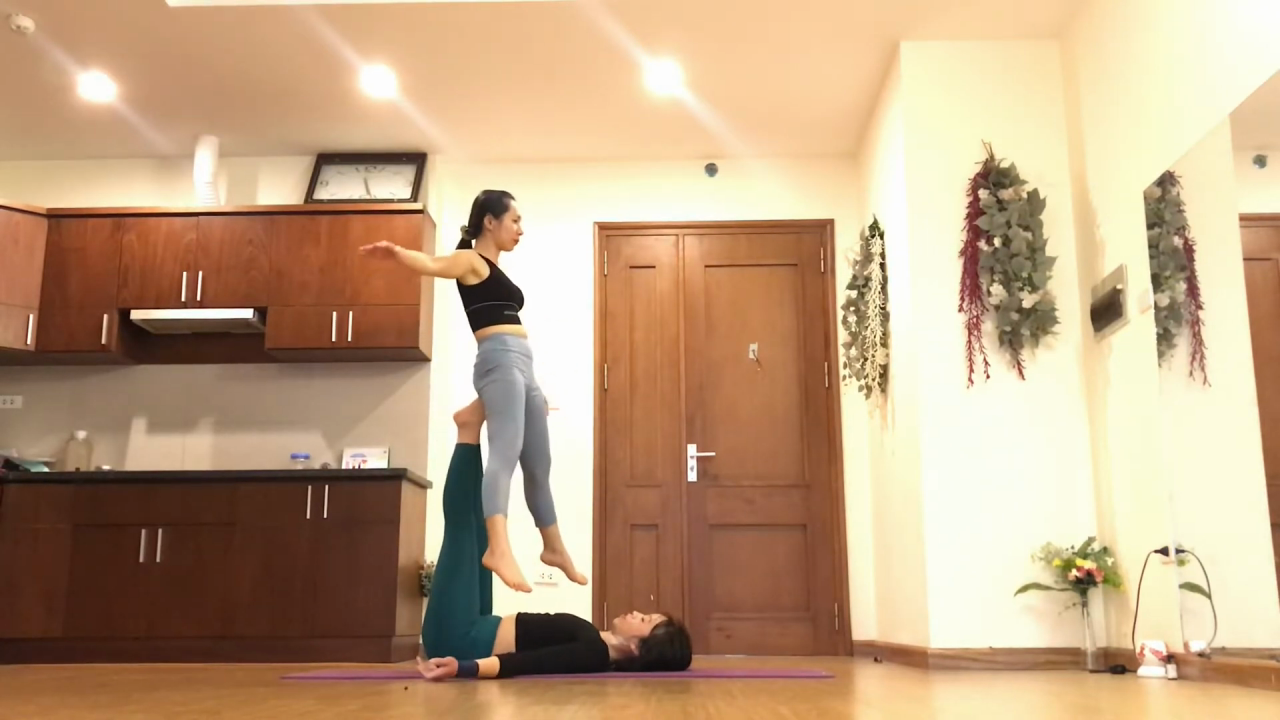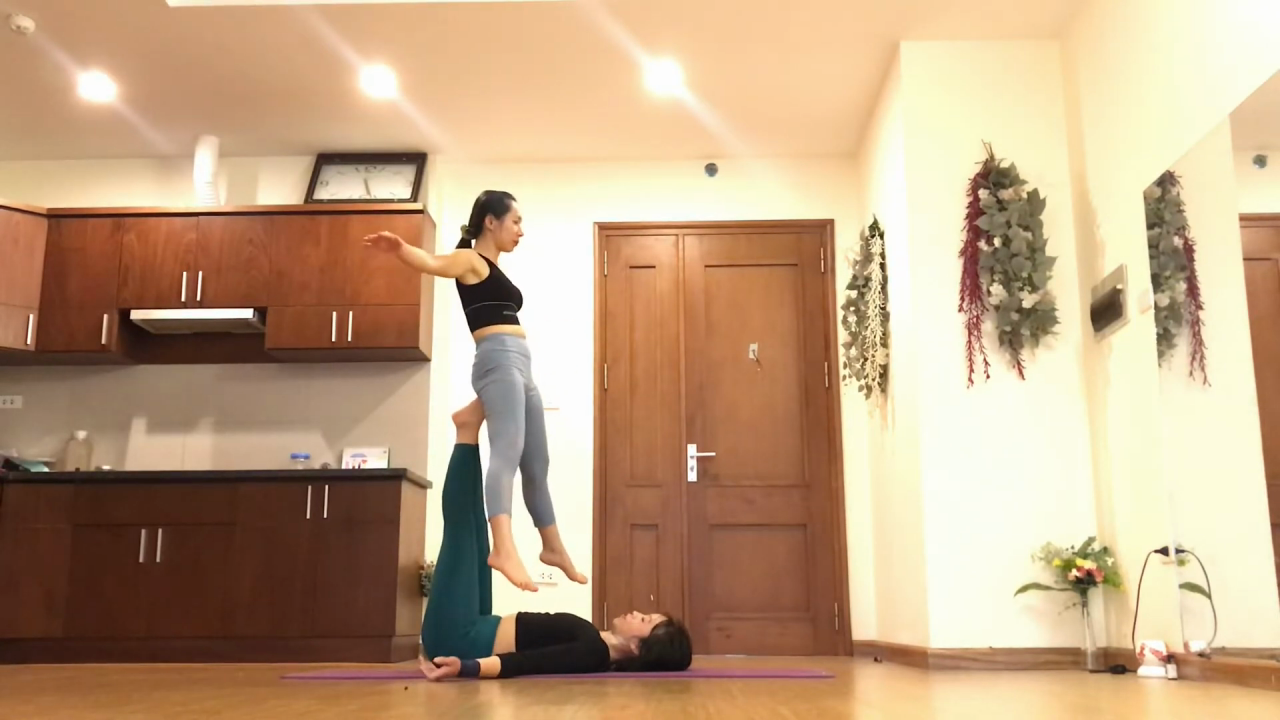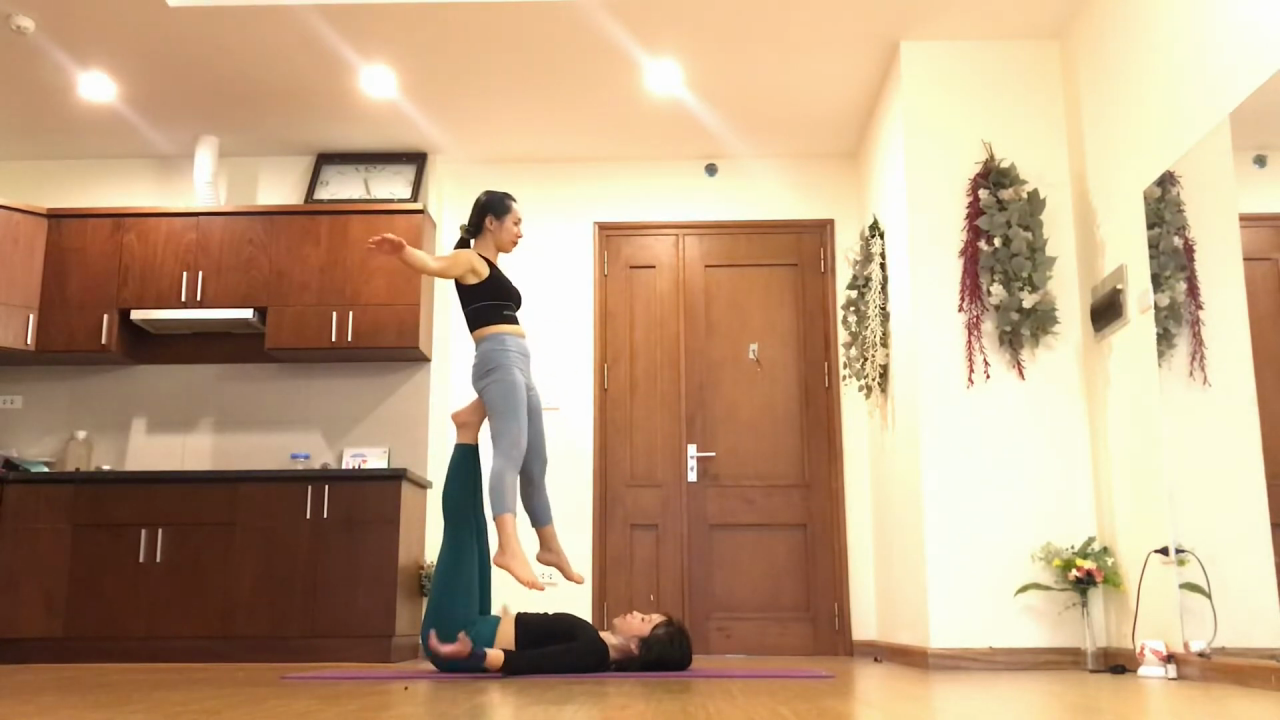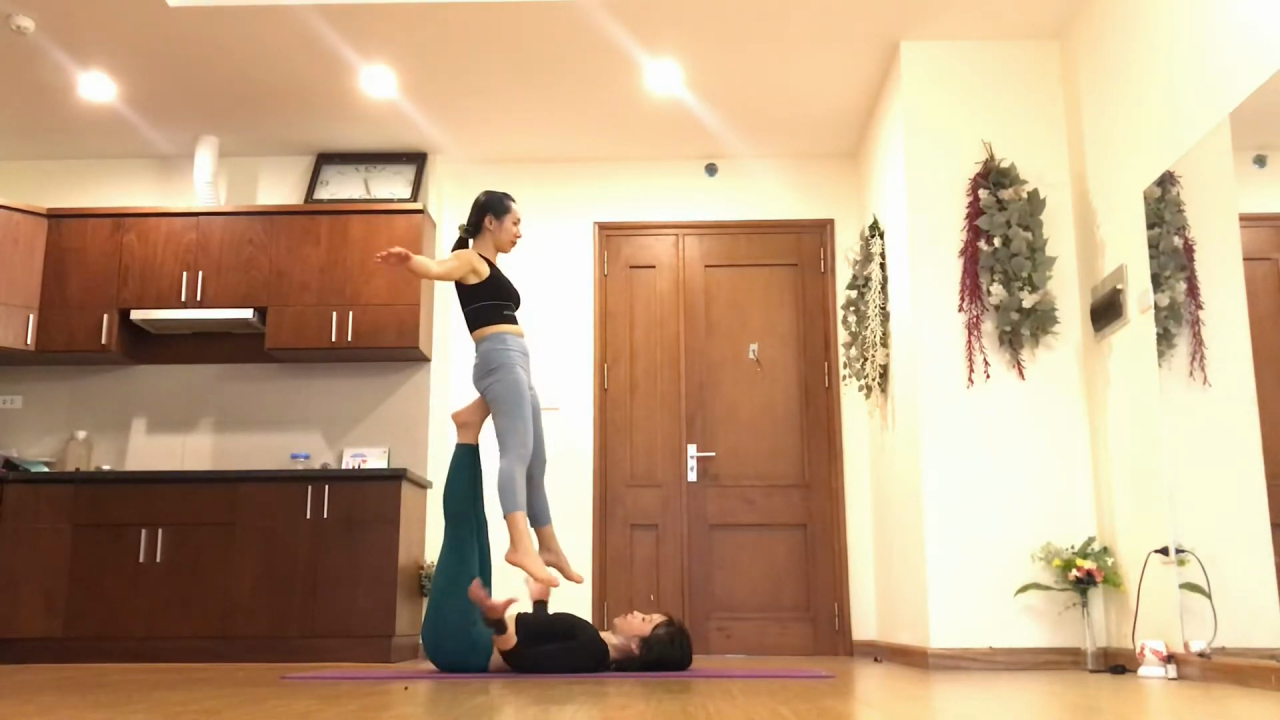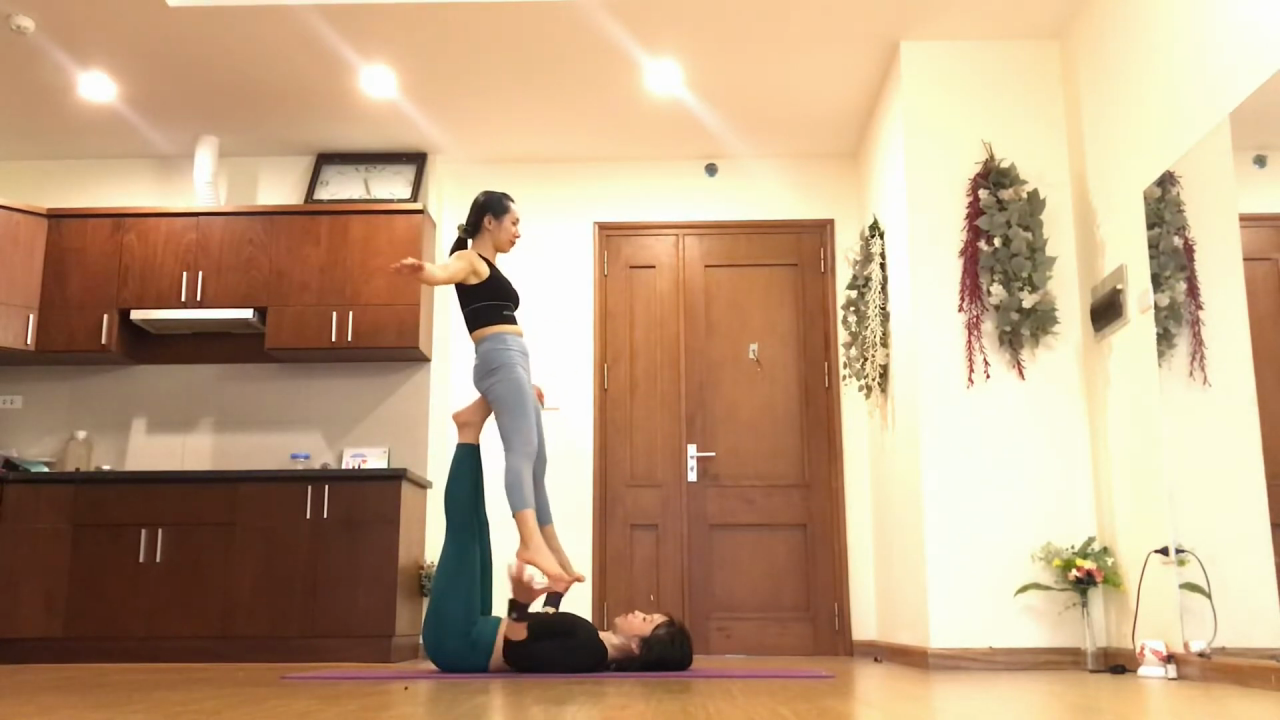
dt=0.2s
person 1, frame 1
left shoulder: (495, 272)
right shoulder: (471, 260)
right elbow: (430, 263)
left wrist: (528, 380)
right wrist: (397, 252)
left hip: (520, 364)
right hip: (500, 362)
left knee: (538, 464)
right knee: (507, 450)
left ankle: (554, 546)
right ankle: (499, 548)
person 1, frame 2
left shoulder: (493, 272)
right shoulder: (471, 260)
right elbow: (430, 262)
right wrist: (399, 247)
left hip: (519, 366)
right hip: (499, 362)
left knee: (537, 464)
right knee: (508, 450)
left ankle: (553, 546)
right ankle: (503, 547)
person 1, frame 3
left shoulder: (492, 272)
right shoulder: (470, 261)
right elbow: (431, 264)
left wrist: (483, 399)
right wrist: (403, 250)
left hip: (517, 365)
right hip: (499, 361)
left knee: (535, 464)
right knee: (511, 450)
left ankle: (550, 546)
right ankle: (509, 546)
person 1, frame 4
left shoulder: (491, 270)
right shoulder: (470, 261)
right elbow: (435, 269)
left wrist: (487, 396)
right wrist: (409, 260)
left hip: (515, 364)
right hip: (500, 360)
left knee: (535, 462)
right knee: (518, 450)
left ankle: (548, 546)
right ankle: (520, 544)
person 1, frame 5
left shoulder: (490, 270)
right shoulder: (470, 259)
right elbow: (441, 273)
right wrist: (420, 269)
left hip: (513, 362)
right hip: (501, 360)
left knee: (535, 459)
right knee: (523, 449)
left ankle: (549, 544)
right ankle: (531, 542)
person 2, frame 1
left shoulder: (593, 653)
right shoulder: (595, 643)
left elbow: (518, 664)
left wrist: (461, 667)
left hip: (458, 641)
right hip: (471, 637)
left knee: (461, 532)
left ankle: (469, 429)
person 2, frame 2
left shoulder: (594, 654)
right shoulder: (594, 644)
left elbow: (520, 664)
left wrist: (464, 667)
left hip: (457, 640)
right hip: (472, 636)
left knee: (461, 533)
left ankle: (468, 430)
person 2, frame 3
left shoulder: (594, 653)
right shoulder: (594, 644)
left elbow: (521, 662)
left wrist: (471, 653)
left hip: (458, 637)
right hip: (472, 635)
left knee: (460, 533)
left ankle: (468, 430)
person 2, frame 4
left shoulder: (592, 652)
right shoulder: (594, 644)
left elbow: (519, 658)
left wrist: (495, 620)
right wrist: (540, 599)
left hip: (456, 643)
right hip: (471, 630)
left knee: (461, 534)
left ankle: (468, 430)
right ankle: (470, 428)
person 2, frame 5
left shoulder: (591, 653)
right shoulder: (594, 644)
left elbow: (516, 654)
left wrist: (519, 602)
left hip: (456, 644)
right hip: (468, 643)
left knee: (463, 535)
left ankle: (469, 432)
right ankle: (471, 427)
